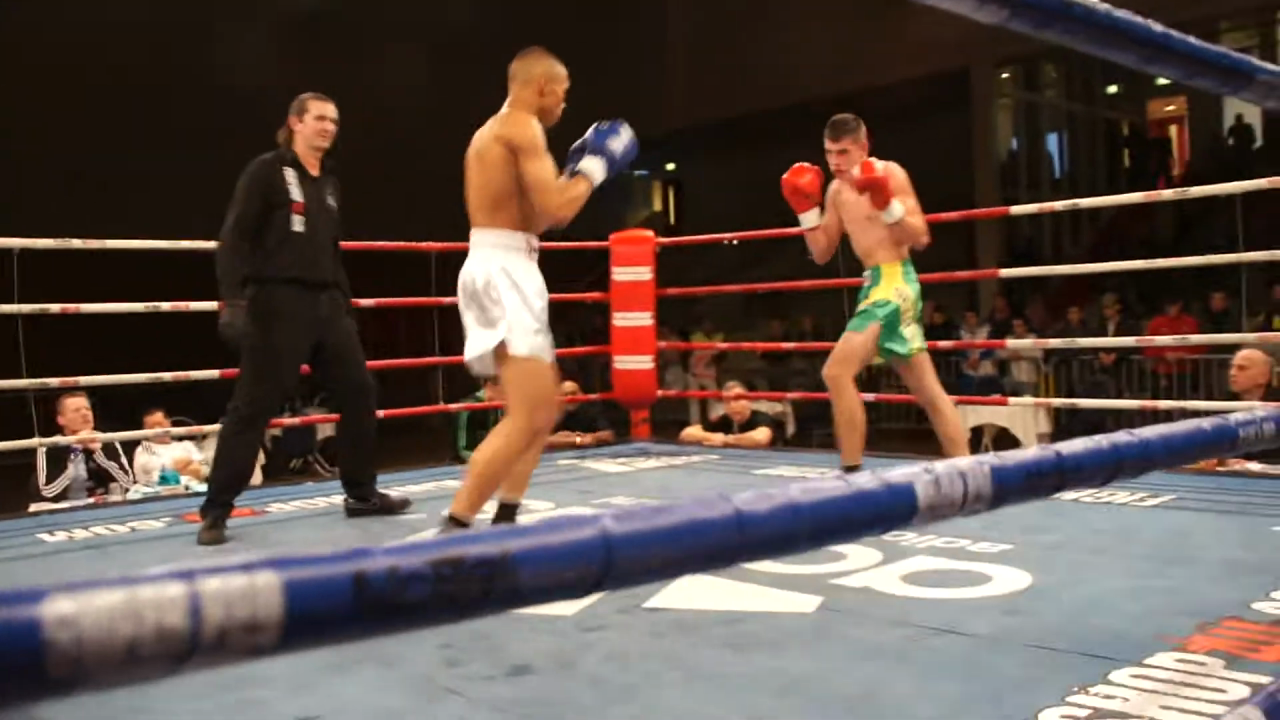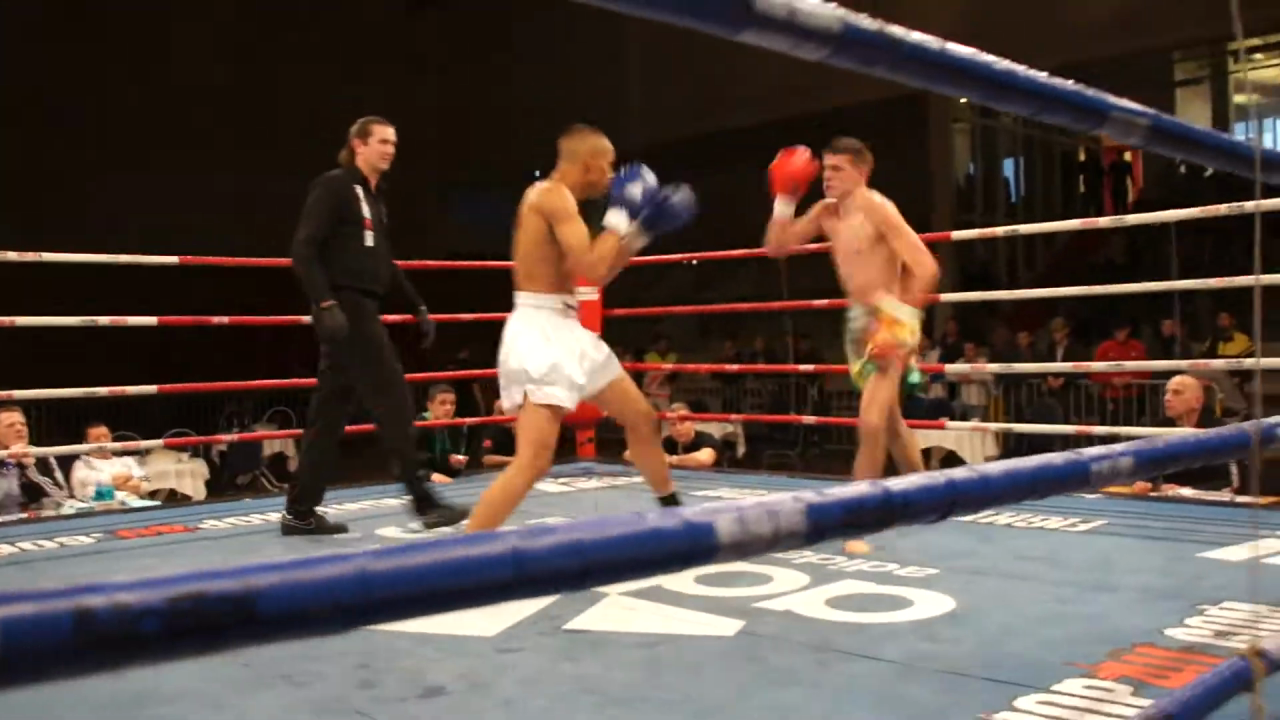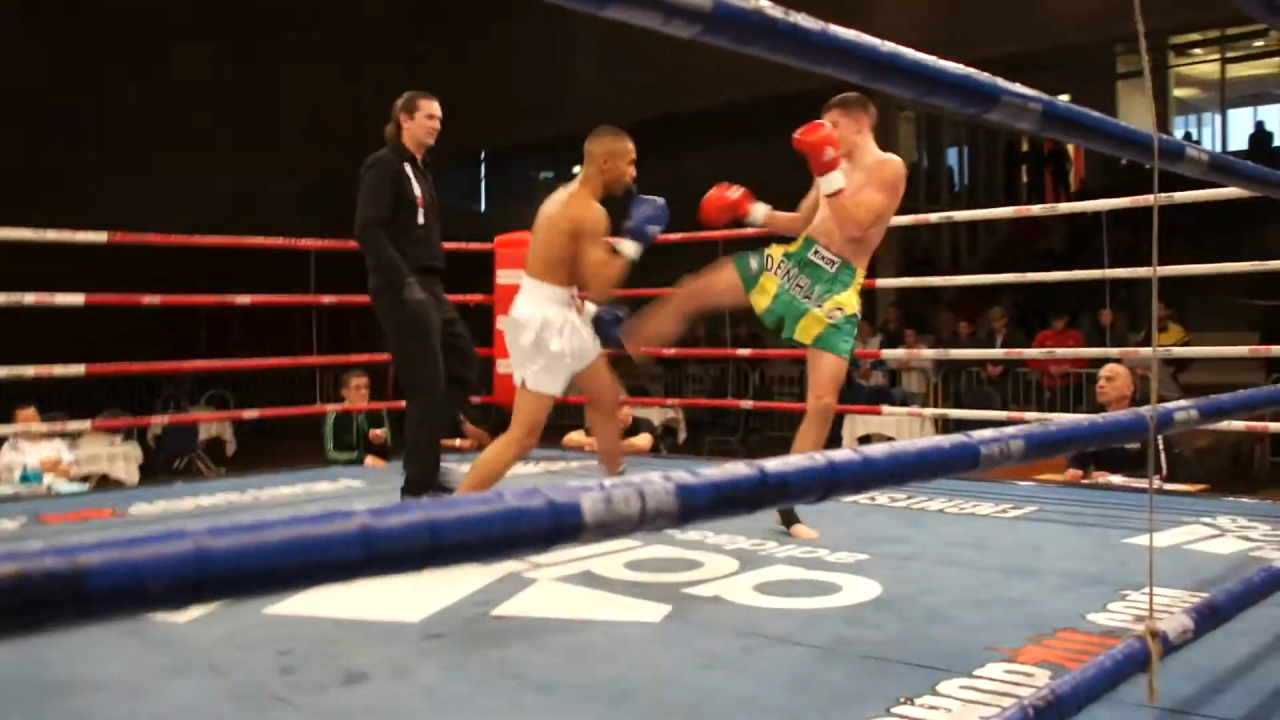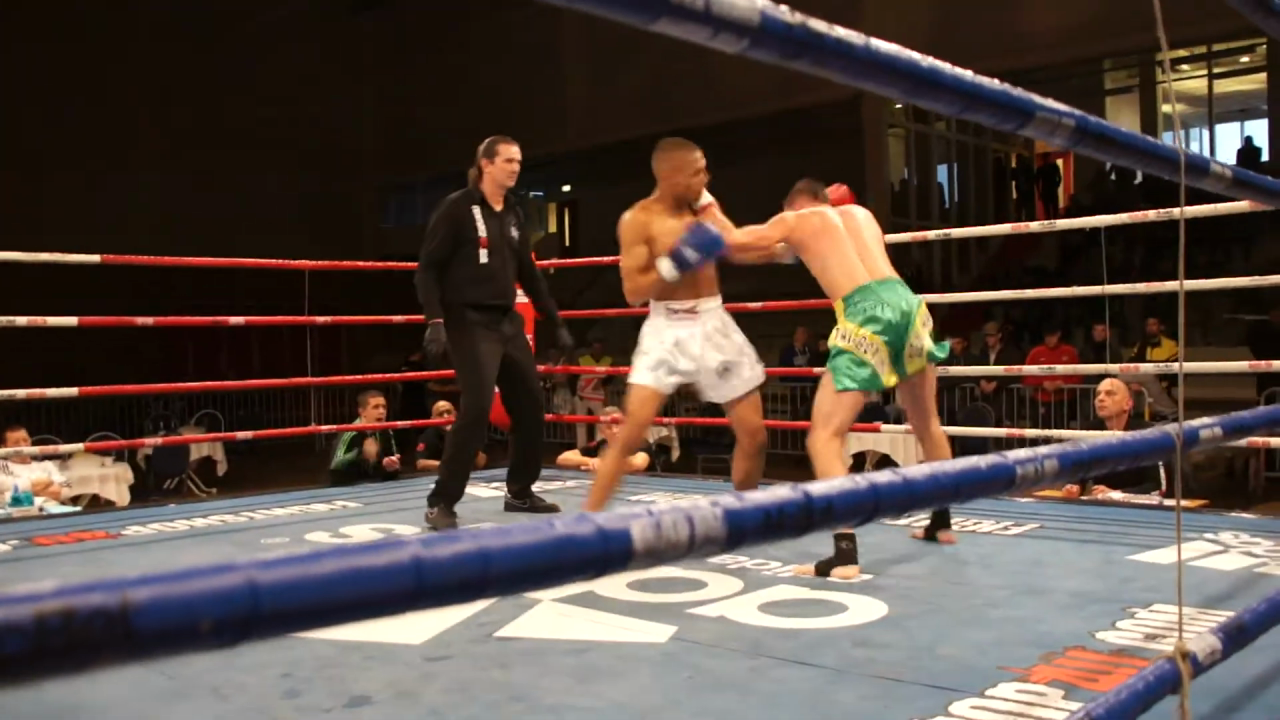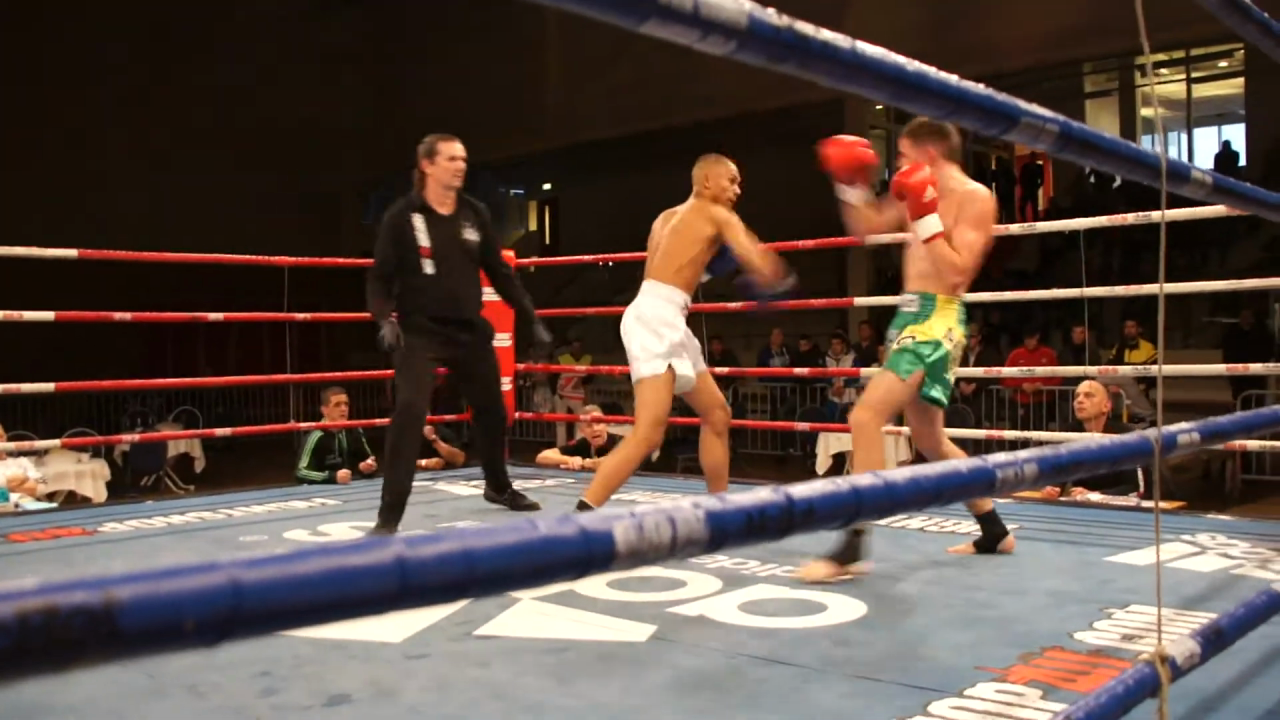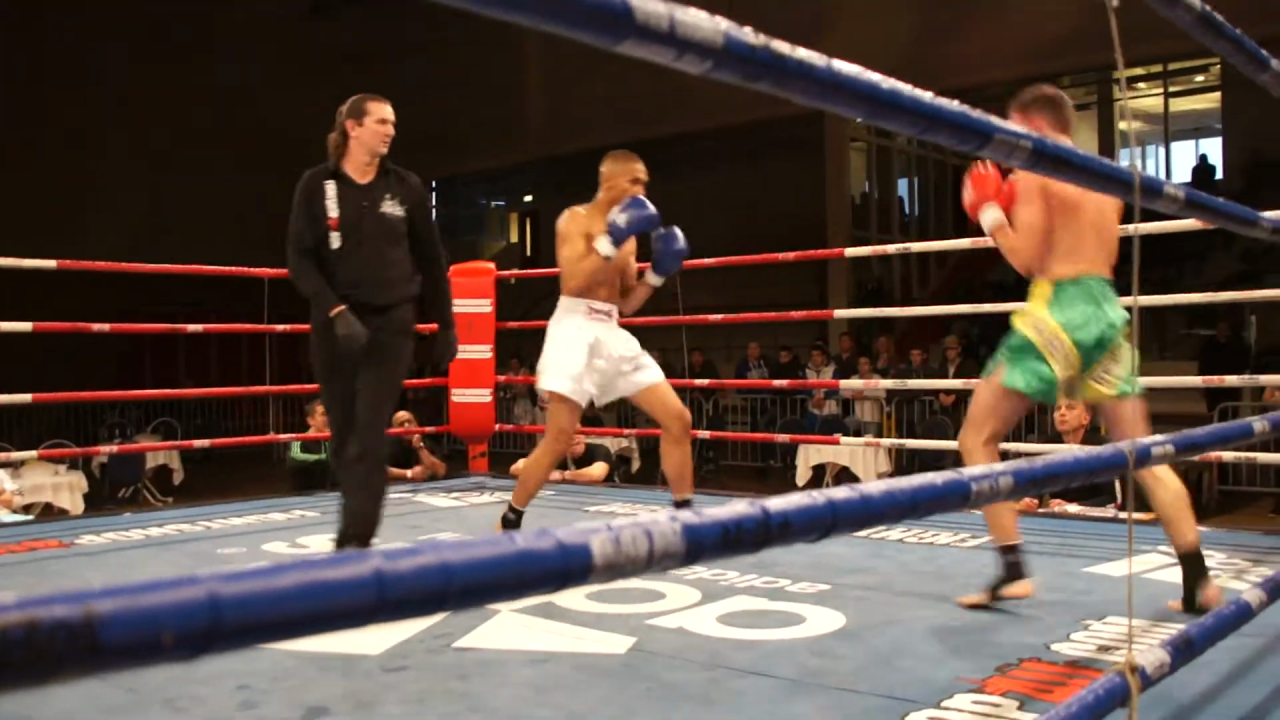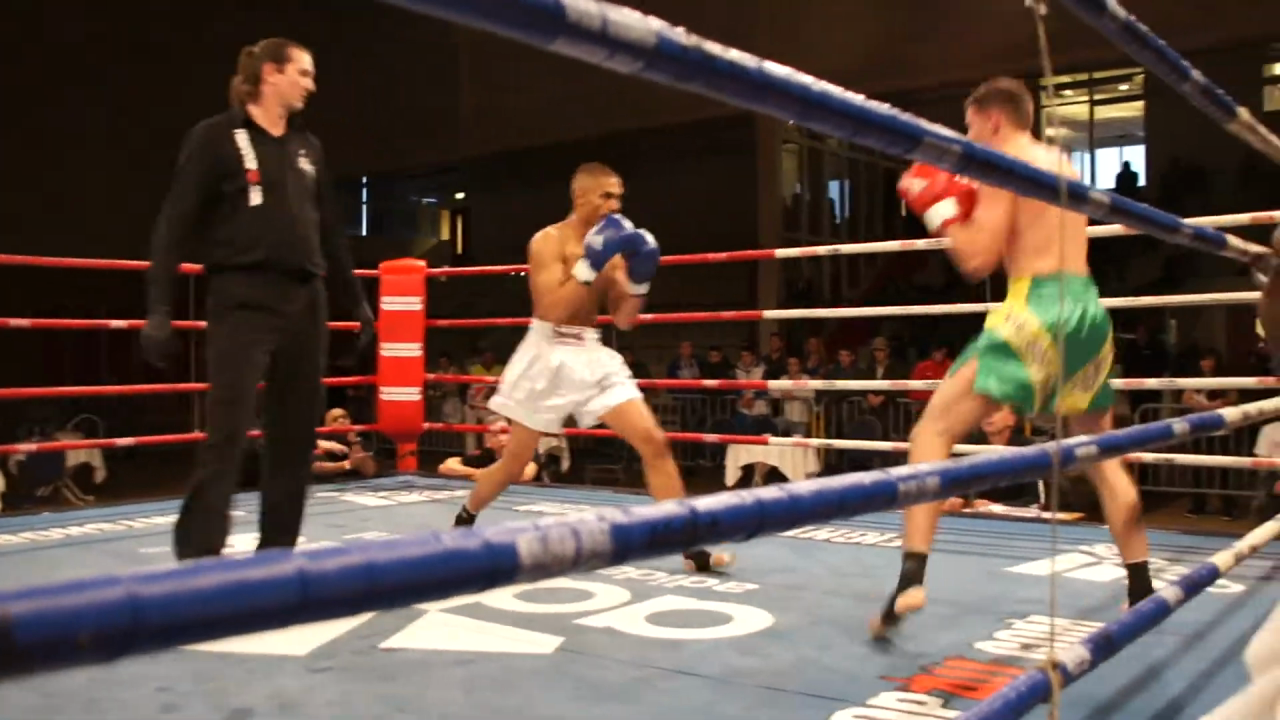
dt=0.5s
person 1, frame 1
left shoulder: (890, 175)
right shoulder: (836, 189)
left elbow: (920, 237)
right elbow: (821, 254)
left wrist: (886, 202)
right wrist: (806, 208)
left hip: (893, 284)
right hip: (878, 285)
left knee: (836, 374)
right knee: (929, 392)
person 1, frame 2
left shoulder: (877, 210)
right shoulder: (827, 211)
left elbow: (926, 268)
right elbow: (777, 246)
left wrist: (897, 321)
right wrist: (784, 196)
left hip: (890, 321)
right hip: (861, 321)
left knee: (873, 423)
right knee: (887, 422)
person 1, frame 3
left shoulder: (889, 168)
right shoulder: (827, 162)
left elbow: (853, 228)
left wrist: (831, 171)
right wrist: (750, 210)
left hip: (836, 287)
right hip: (797, 262)
left knee: (822, 405)
right knee: (693, 293)
left ankle: (788, 508)
right ankle: (634, 338)
person 1, frame 4
left shoulder: (796, 220)
right shoulder: (858, 213)
left elbow: (734, 243)
left hip: (864, 318)
right hip: (903, 302)
left knee: (825, 438)
right knee: (924, 419)
left ankle: (844, 553)
right ankle: (941, 521)
person 1, frame 5
left shoulder: (973, 198)
right shoulder: (925, 191)
left elbow: (956, 274)
right elbow: (864, 228)
left wrist: (924, 216)
right wrist: (848, 180)
left hip: (937, 324)
right hip: (914, 316)
left knee: (865, 421)
right knee: (929, 439)
left ankle: (851, 549)
right ankle: (994, 530)
person 1, frame 6
left shoulder: (1035, 173)
left elbow: (1027, 259)
left wrist: (989, 212)
left hip: (1057, 311)
right hip: (1106, 312)
left knee: (976, 438)
left ankle: (1012, 570)
right ankle: (1196, 580)
person 1, frame 7
right shoulder: (1062, 164)
left elbow: (979, 258)
left wrist: (939, 208)
left hip: (1033, 312)
right hip: (1084, 311)
left knee: (929, 438)
right knee: (1103, 461)
left ankle: (911, 582)
right ankle: (1140, 589)
person 2, frame 1
left shoulder: (329, 181)
right shoulder: (267, 172)
right elbow: (232, 239)
left wrist: (345, 306)
right wrist: (232, 301)
left hip: (325, 302)
right hip: (284, 302)
left knee: (359, 394)
right knee: (254, 405)
left ankle: (361, 493)
right ankle: (216, 511)
person 2, frame 2
left shoulder: (378, 195)
right shoulder: (335, 187)
left elbow: (383, 264)
right elbow: (305, 249)
left wrist: (418, 307)
right wrist: (326, 304)
left hip: (361, 308)
right hip: (346, 308)
left knee: (329, 411)
right knee: (393, 401)
left ankle: (300, 510)
right ankle: (423, 502)
person 2, frame 3
left shoulder: (421, 170)
right shoulder: (384, 166)
right elbow: (369, 233)
left wrist: (441, 293)
right wrist: (407, 283)
left hip: (430, 289)
right hip: (401, 290)
left knee: (464, 371)
right knee: (426, 386)
left ankle: (423, 466)
right ankle: (419, 488)
person 2, frame 4
left shoulder: (513, 215)
right shoulder: (458, 208)
left elbow: (527, 274)
right elbow: (428, 268)
left wrist: (557, 324)
right wrist: (435, 320)
left hip: (507, 321)
right hip: (472, 324)
left knee: (530, 406)
right knee: (477, 407)
left ankle: (520, 492)
right ankle: (441, 502)
person 2, frame 5
left shoulder: (475, 214)
right shoulder: (402, 217)
left elbow: (499, 273)
right elbow: (380, 280)
left wrist: (532, 321)
right wrist: (385, 318)
left hip: (469, 330)
right hip: (420, 333)
left knee: (492, 413)
right knee: (409, 410)
left ankle: (497, 486)
right ankle: (390, 516)
person 2, frame 6
left shoulder: (406, 187)
right shoulder: (316, 185)
left elbow: (431, 261)
right elbow: (300, 260)
left wrist: (445, 325)
right wrist: (336, 312)
left hip: (392, 323)
right hip: (338, 324)
left knee: (370, 434)
right knee: (347, 432)
left ankle: (353, 543)
right ankle: (358, 532)
person 2, frame 7
left shoulder: (307, 148)
right shoulder: (216, 137)
left elbow: (328, 230)
right elbow: (176, 225)
left wrist: (355, 298)
right wrist: (159, 308)
left hip: (303, 300)
right hip: (243, 298)
left knee: (295, 434)
right knee: (227, 429)
right ankle: (193, 566)
person 3, frame 1
left shoulder: (497, 133)
right shoulder: (521, 127)
right elbow: (556, 209)
left wrist: (583, 167)
right wrist: (600, 164)
left hip: (509, 273)
right hip: (502, 270)
left knee: (544, 411)
right knee: (526, 419)
left ankle: (505, 523)
right ankle: (454, 533)
person 3, frame 2
left shoulder: (560, 200)
right shoulder: (553, 197)
left elbow: (605, 272)
right elbow: (592, 268)
left wrist: (645, 226)
right wrist: (623, 213)
left hip: (566, 329)
right hip: (537, 330)
left knee: (642, 418)
right knee: (533, 460)
left ankle: (673, 513)
person 3, frame 3
left shoulder: (568, 195)
right shoulder: (589, 211)
right elbow: (600, 286)
left wrist: (592, 312)
right wrist: (630, 241)
left hip: (561, 313)
right hip: (545, 318)
left knee: (608, 399)
right knee: (524, 436)
person 3, frame 4
left shoulder: (705, 204)
right shoulder: (636, 220)
right elbow: (634, 294)
right wrist: (674, 263)
left hip: (714, 327)
right hip: (667, 331)
left knee: (753, 435)
right knee: (629, 436)
person 3, frame 5
left shoulder: (666, 218)
right shoulder: (717, 215)
right elbow: (761, 266)
left wrist: (705, 266)
right wrist: (781, 281)
left hip: (665, 321)
right hip: (657, 322)
left knee: (717, 414)
right knee: (648, 434)
right ankle: (581, 516)
person 3, frame 6
left shoulder: (627, 232)
right shoulder: (575, 219)
right elbow: (573, 281)
left wrist: (658, 272)
right wrist: (613, 238)
left hip: (613, 335)
right hip: (575, 330)
left knee: (678, 420)
right knee: (556, 442)
right ankle: (510, 522)
person 3, frame 7
left shoulder: (613, 246)
right shoulder: (547, 242)
left elbow: (624, 319)
right elbow: (553, 310)
left wrist: (637, 278)
right wrist: (590, 262)
left hip: (593, 355)
right hip: (547, 357)
left knee: (654, 442)
right knee: (514, 462)
left ankle: (689, 549)
right ankle: (463, 523)
